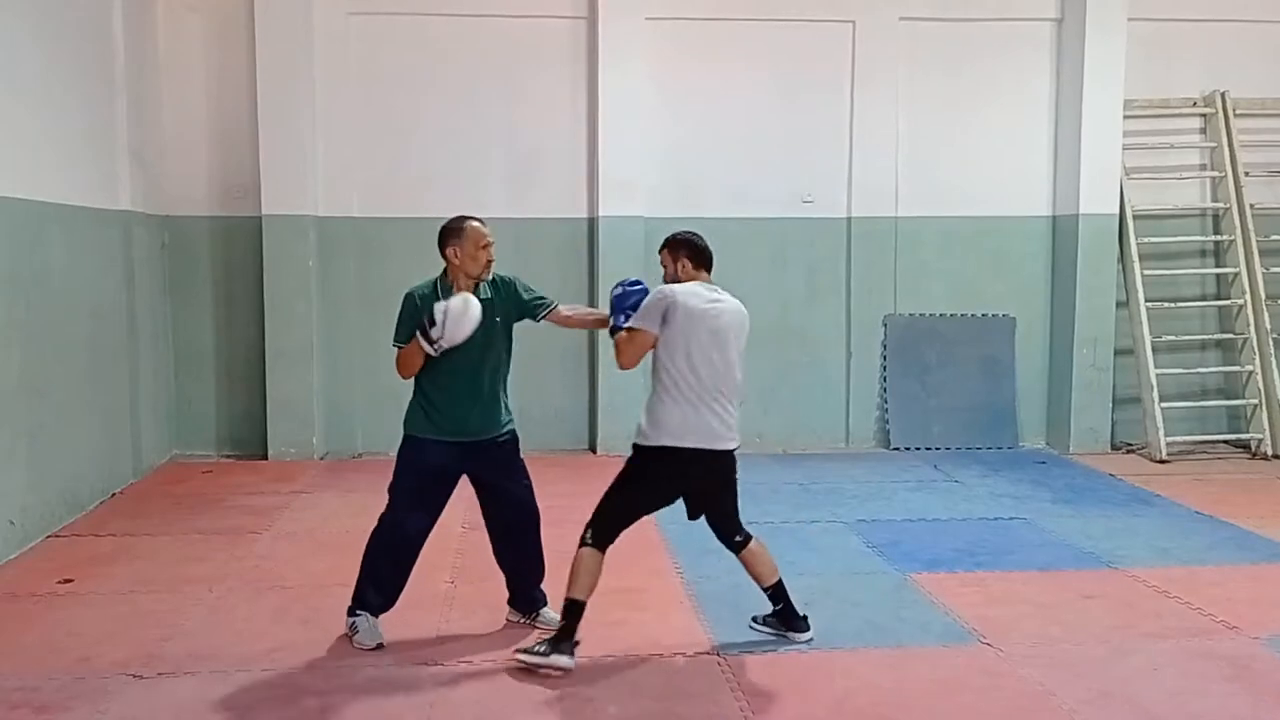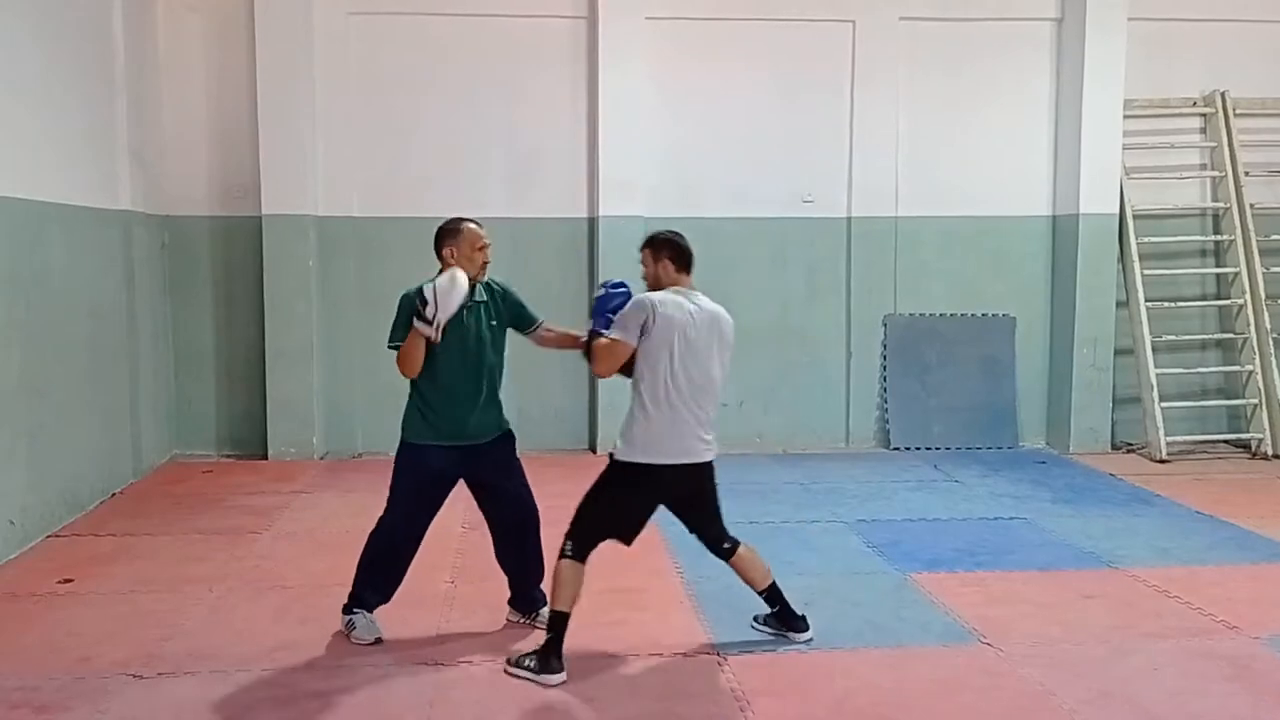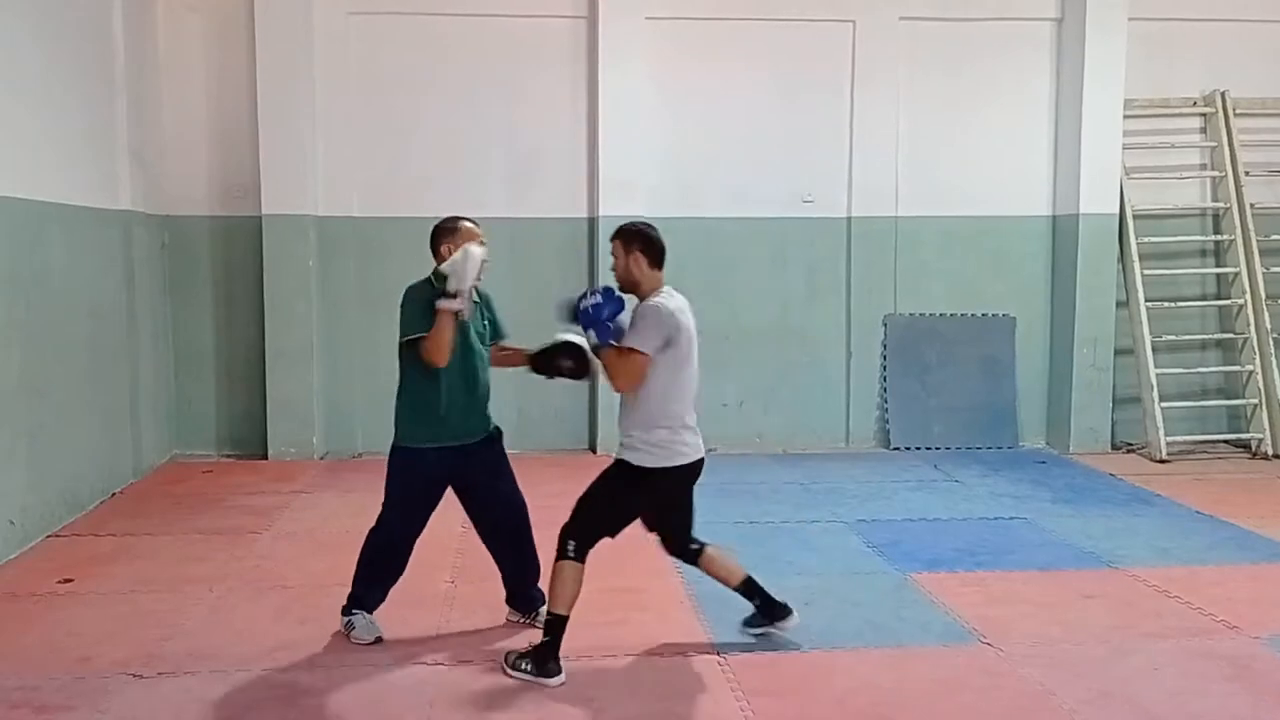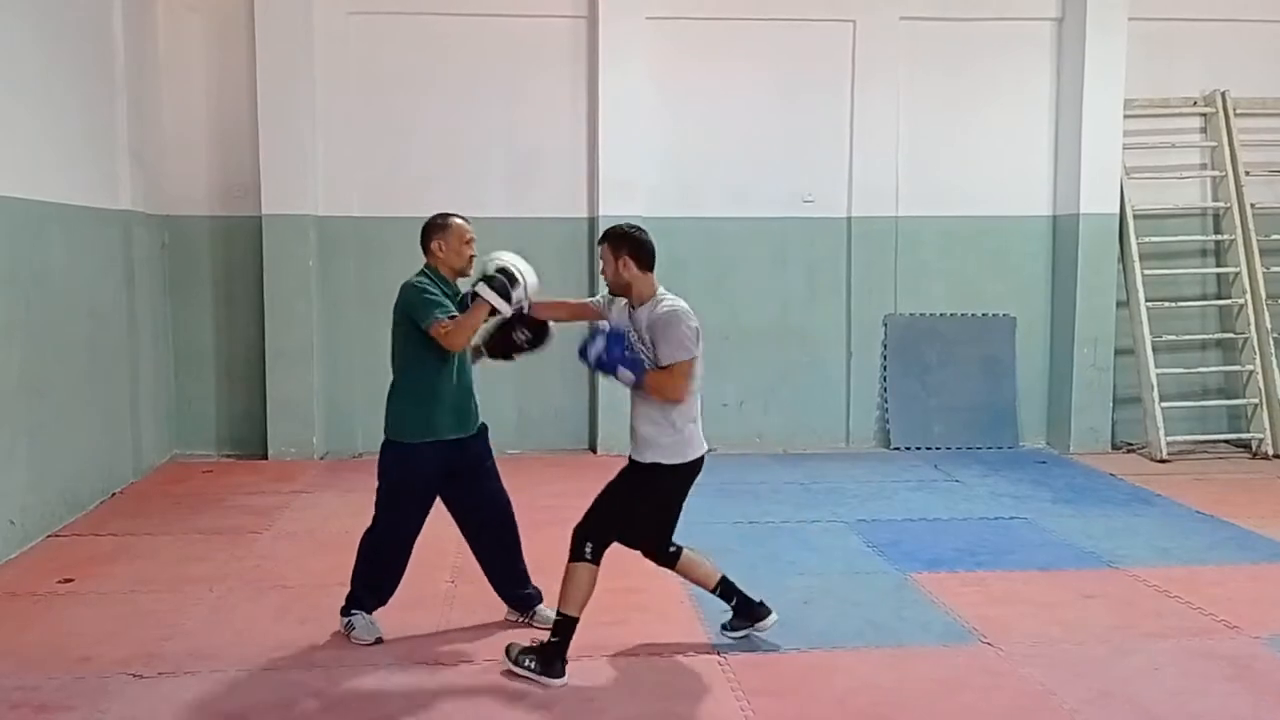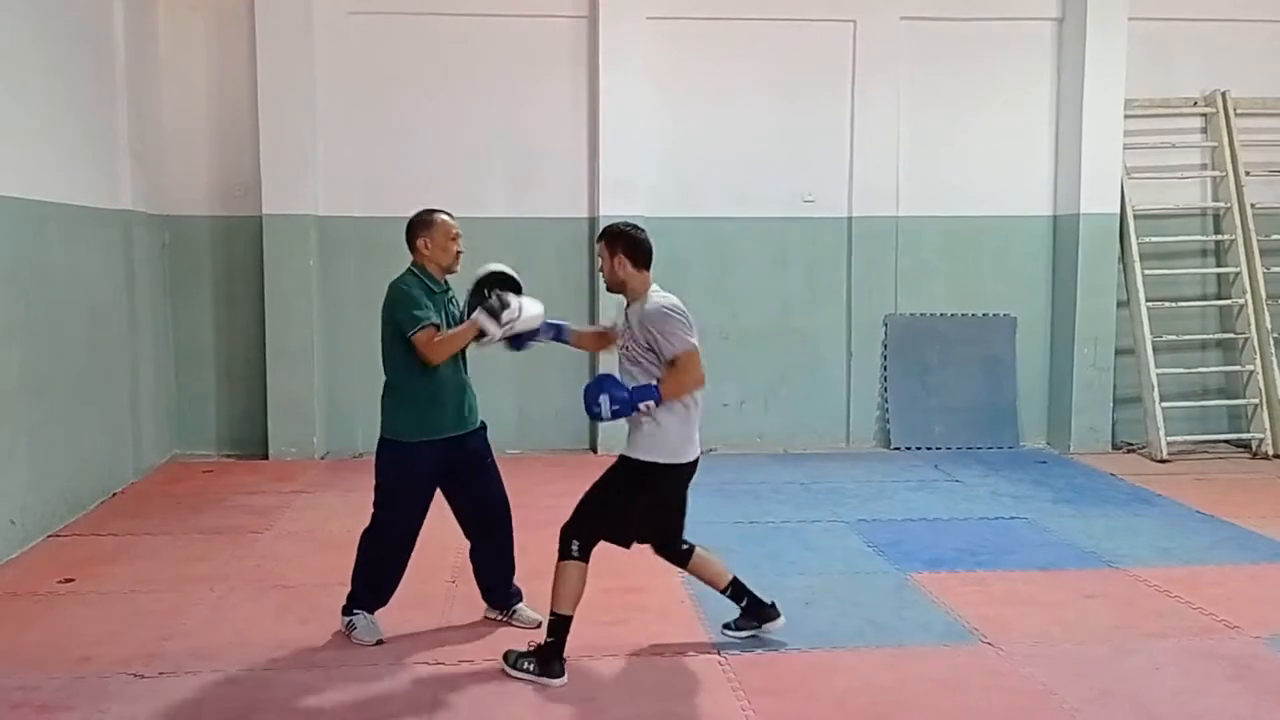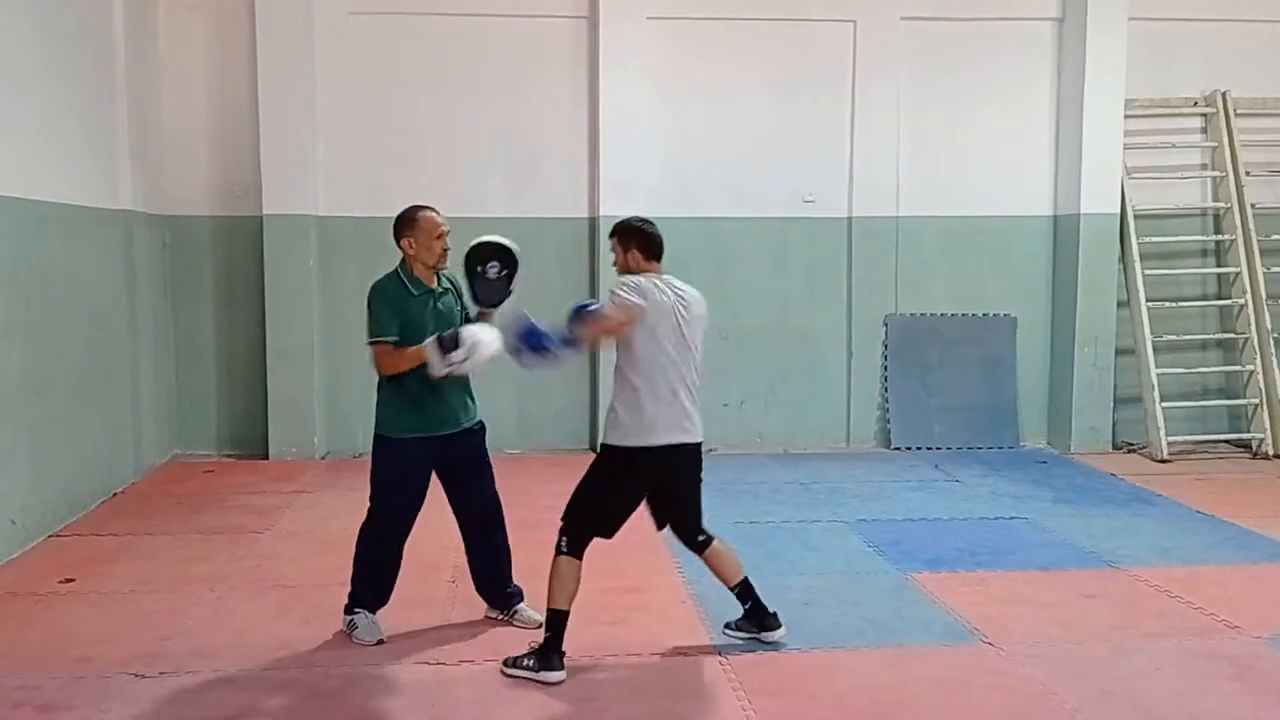
dt=0.1s
person 1, frame 1
left shoulder: (666, 297)
right shoulder: (738, 311)
left elbow: (626, 357)
left wrist: (622, 317)
left hip: (665, 448)
right hip: (719, 448)
left knee: (599, 532)
right knee: (733, 532)
left ankle: (563, 641)
right ankle: (789, 616)
person 1, frame 2
left shoulder: (648, 306)
right shoulder: (721, 319)
left elbow: (603, 365)
left wrist: (602, 324)
left hip: (643, 461)
right hip: (696, 459)
left knee: (578, 540)
right knee: (719, 540)
left ankle: (550, 654)
right ankle: (788, 616)
person 1, frame 3
left shoulder: (655, 311)
right shoulder: (669, 304)
left elbow: (625, 381)
left wrist: (602, 335)
left hip: (646, 462)
right hip: (684, 457)
left knee: (574, 539)
right knee: (683, 544)
left ankle: (546, 656)
right ankle: (770, 607)
person 1, frame 4
left shoulder: (672, 316)
right shoulder: (625, 306)
left elbow: (676, 389)
right elbow: (580, 310)
left wrist: (622, 368)
right wrist: (525, 305)
left hip: (666, 458)
right hip: (665, 456)
left knee: (587, 540)
right knee: (657, 547)
left ankle: (552, 656)
right ankle: (749, 609)
person 1, frame 5
left shoulder: (662, 311)
right shoulder: (634, 306)
left elbow: (691, 376)
right elbow: (604, 339)
left wrist: (634, 399)
right wrist: (552, 331)
left hip: (656, 458)
right hip: (667, 455)
left knee: (576, 537)
right knee: (671, 545)
left ankle: (550, 656)
right ankle: (757, 609)
person 1, frame 6
left shoulder: (634, 289)
right shoulder: (691, 297)
left elbow: (617, 322)
left wrist: (565, 341)
right wrist: (591, 324)
left hip: (635, 445)
right hip: (685, 442)
left knee: (573, 536)
right knee: (694, 533)
left ankle: (549, 652)
right ankle: (760, 616)
person 2, frame 1
left shoulder: (505, 291)
right shoulder: (419, 300)
left elbow: (562, 314)
right elbow: (405, 369)
left wrist: (614, 318)
right wrist: (428, 338)
left hip: (493, 436)
right hip: (431, 438)
left knee: (521, 518)
right knee: (401, 526)
left ankle: (527, 603)
right ankle: (364, 611)
person 2, frame 2
left shoulder: (499, 295)
right shoulder: (415, 300)
left elbow: (543, 335)
right elbow: (409, 369)
left wrist: (591, 340)
right wrist: (421, 322)
left hip: (490, 437)
right hip: (430, 442)
left knee: (519, 518)
right knee: (400, 526)
left ankle: (528, 603)
right ankle: (358, 608)
person 2, frame 3
left shoulder: (479, 298)
right shoulder: (418, 296)
left elbow: (494, 353)
right elbow: (437, 356)
right wrist: (450, 303)
left hip: (477, 438)
right hip: (420, 444)
left knee: (510, 518)
right knee: (397, 529)
left ankle: (527, 602)
right ankle: (358, 609)
person 2, frame 4
left shoulder: (454, 292)
right shoulder: (418, 291)
right elbow: (453, 340)
right wrist: (488, 299)
left hip: (464, 432)
right hip: (413, 438)
left knee: (494, 515)
right knee: (394, 527)
left ankle: (523, 601)
right ankle: (357, 609)
person 2, frame 5
left shoulder: (443, 290)
right shoulder: (405, 291)
right elbow: (434, 351)
left wrist: (482, 327)
right wrist: (482, 321)
left hip: (463, 429)
right hip: (411, 438)
left knee: (492, 513)
right knee: (393, 526)
left ankle: (502, 599)
right ankle: (359, 609)
person 2, frame 6
left shoulder: (451, 284)
right shoulder: (386, 291)
right elbow: (388, 361)
left hip: (460, 426)
right hip: (403, 432)
left knee: (485, 514)
right knee: (388, 522)
left ankle: (503, 599)
right ankle: (361, 609)
